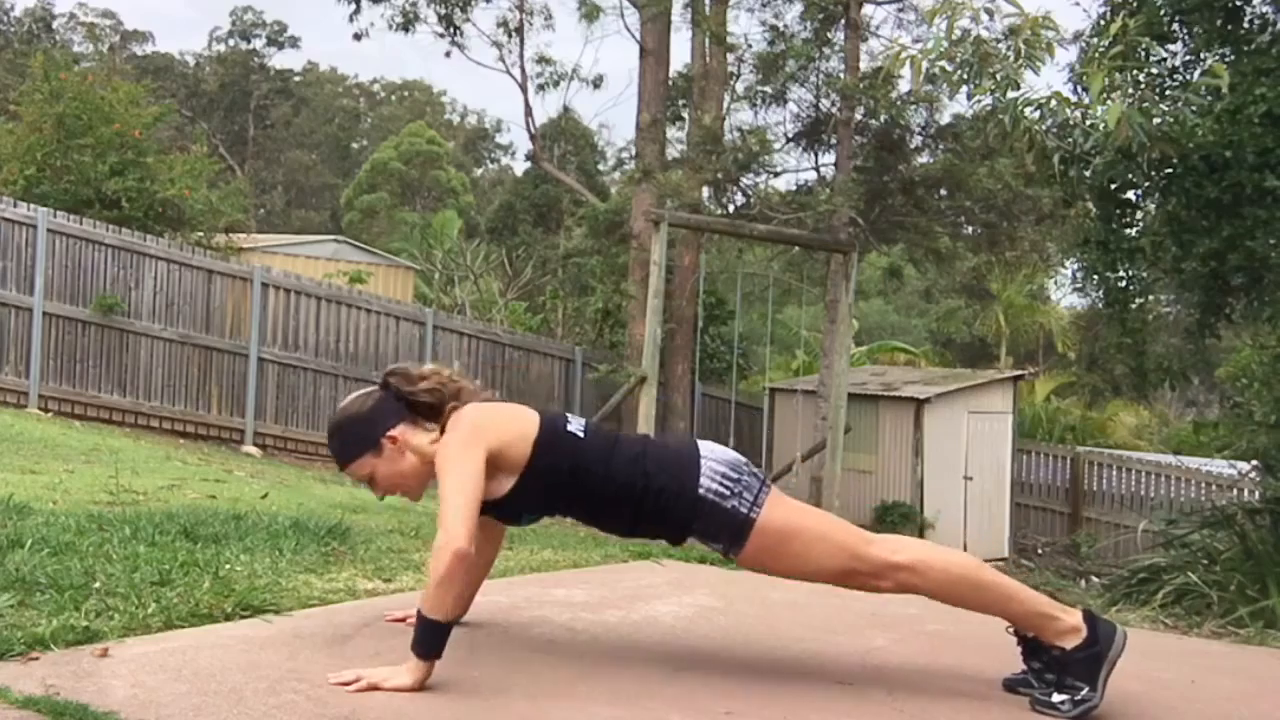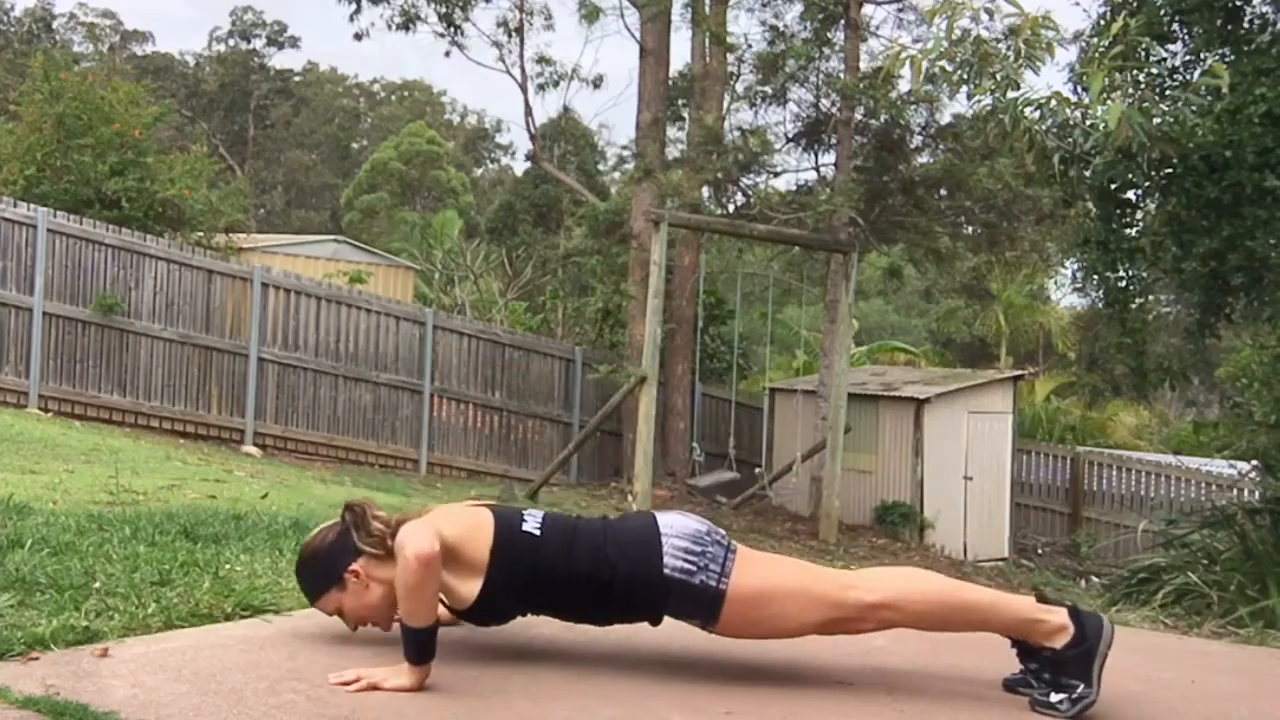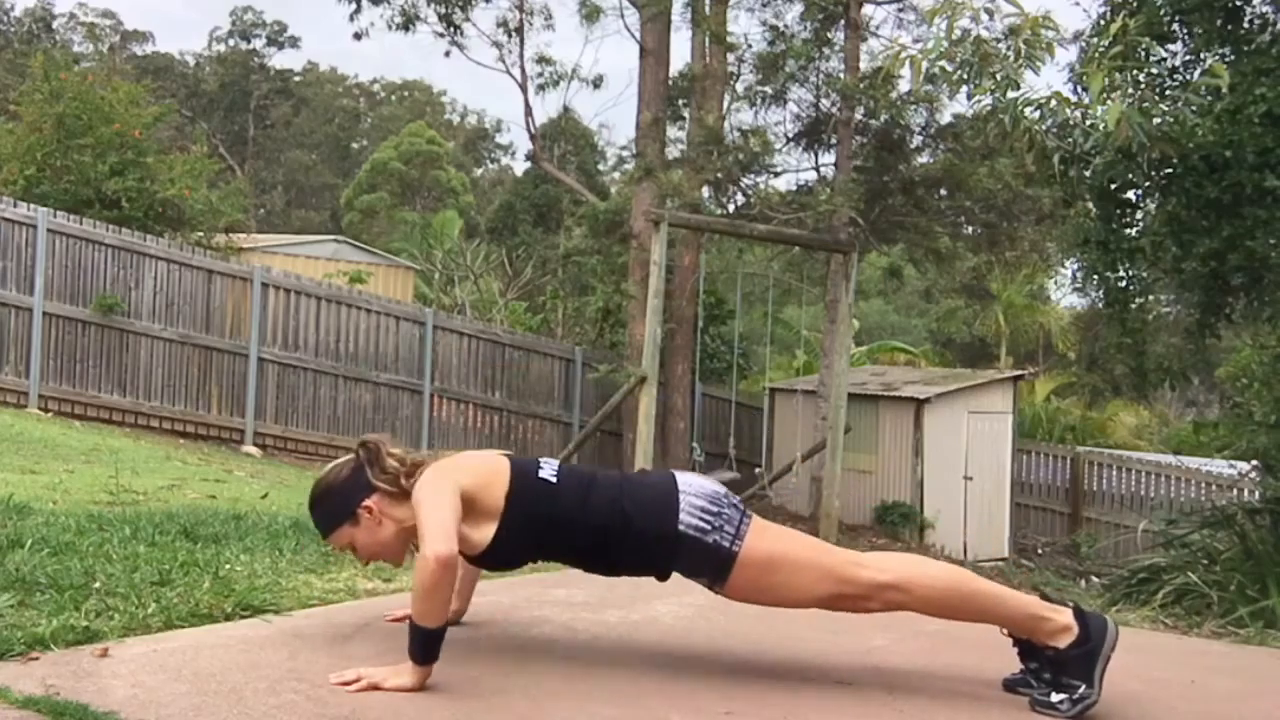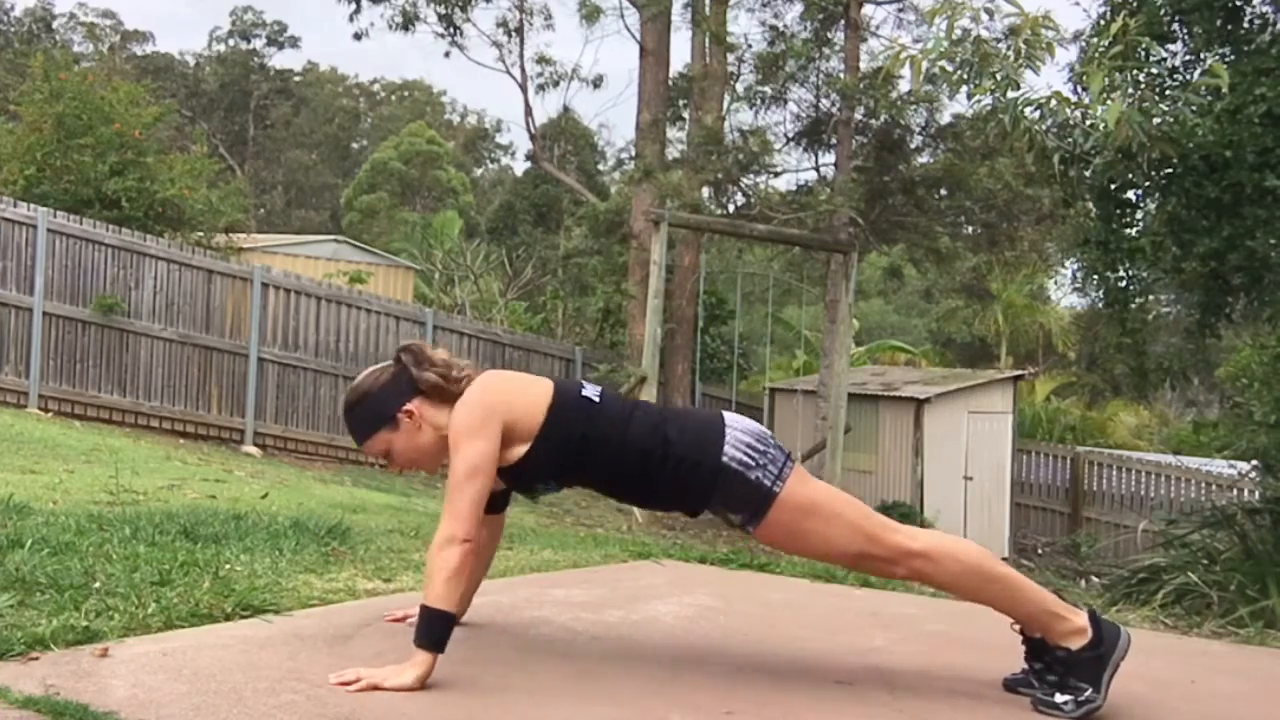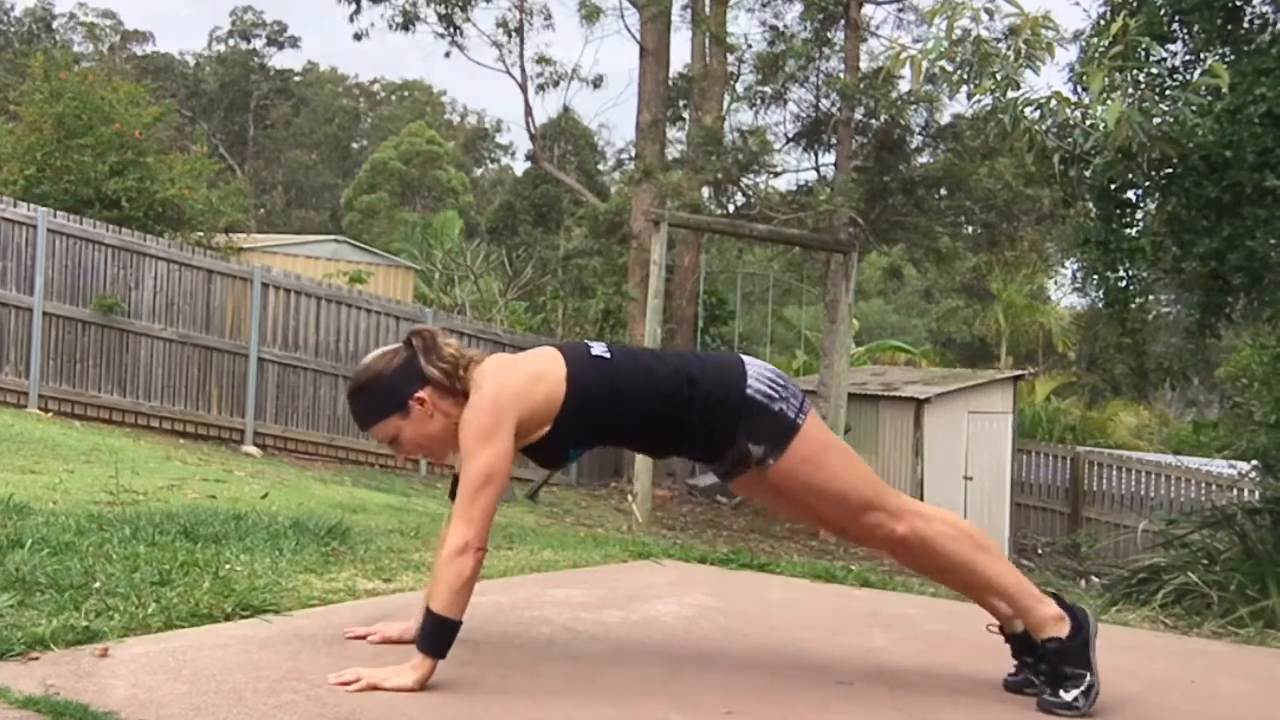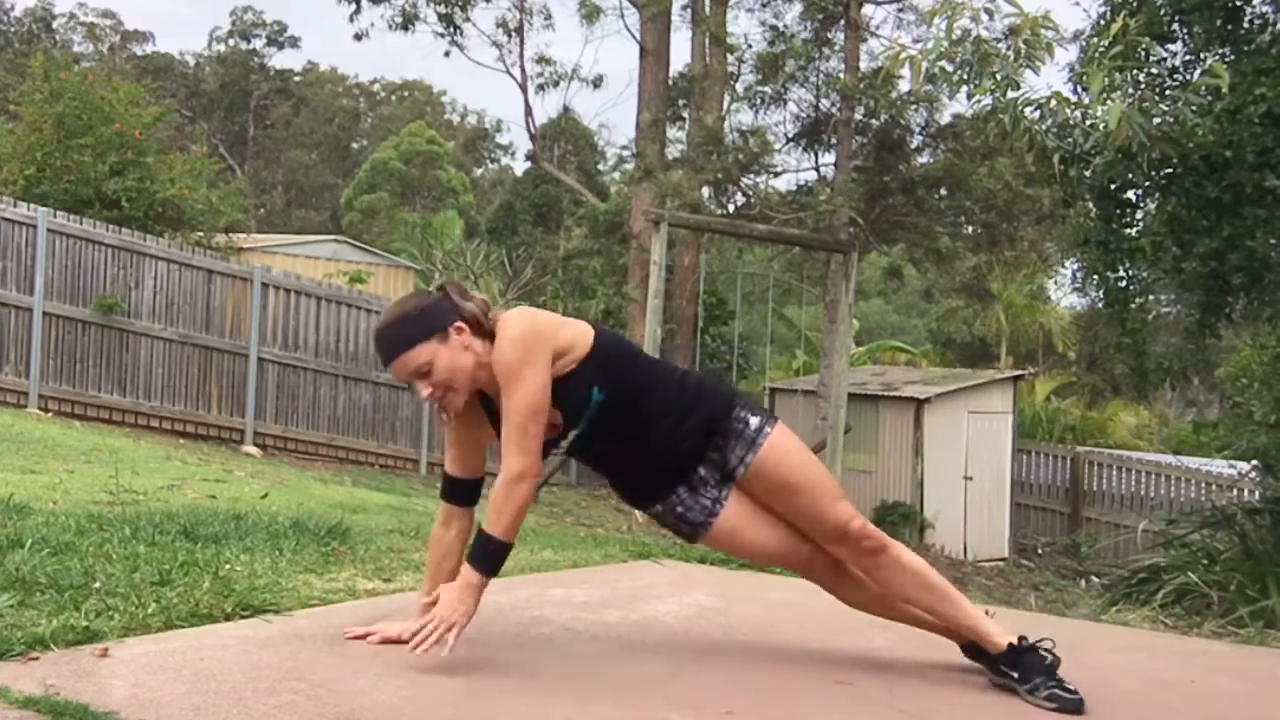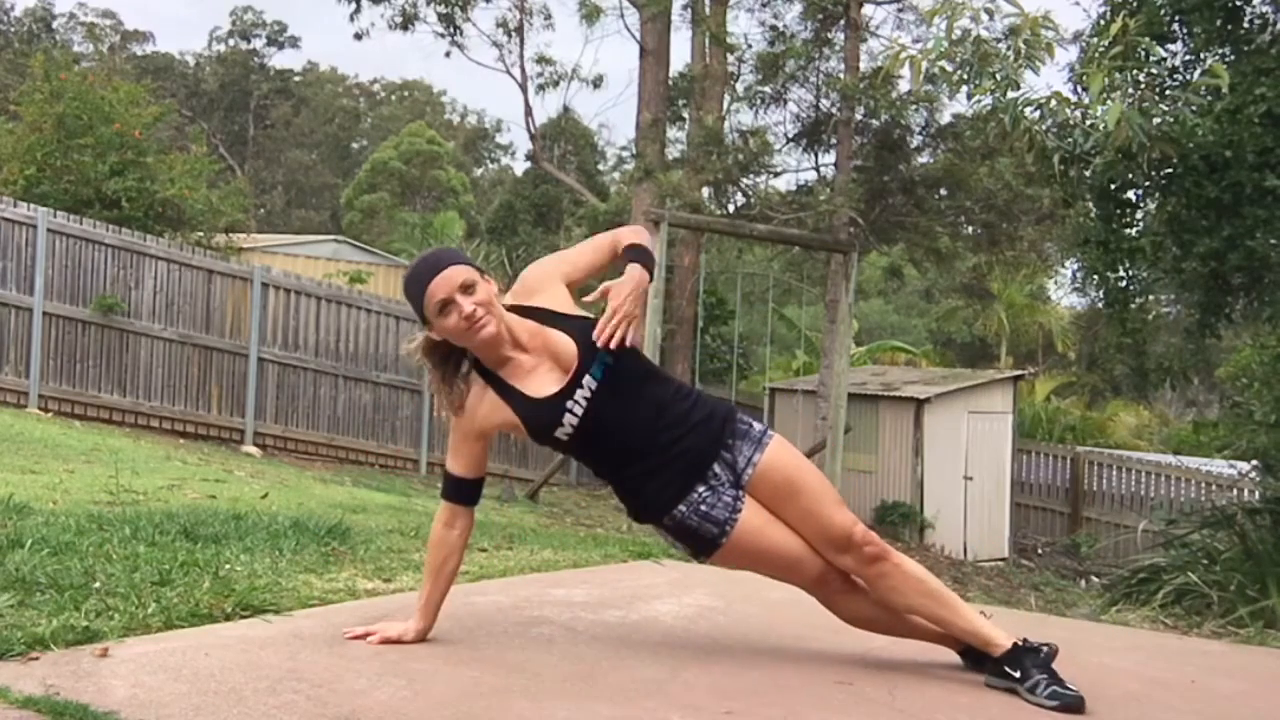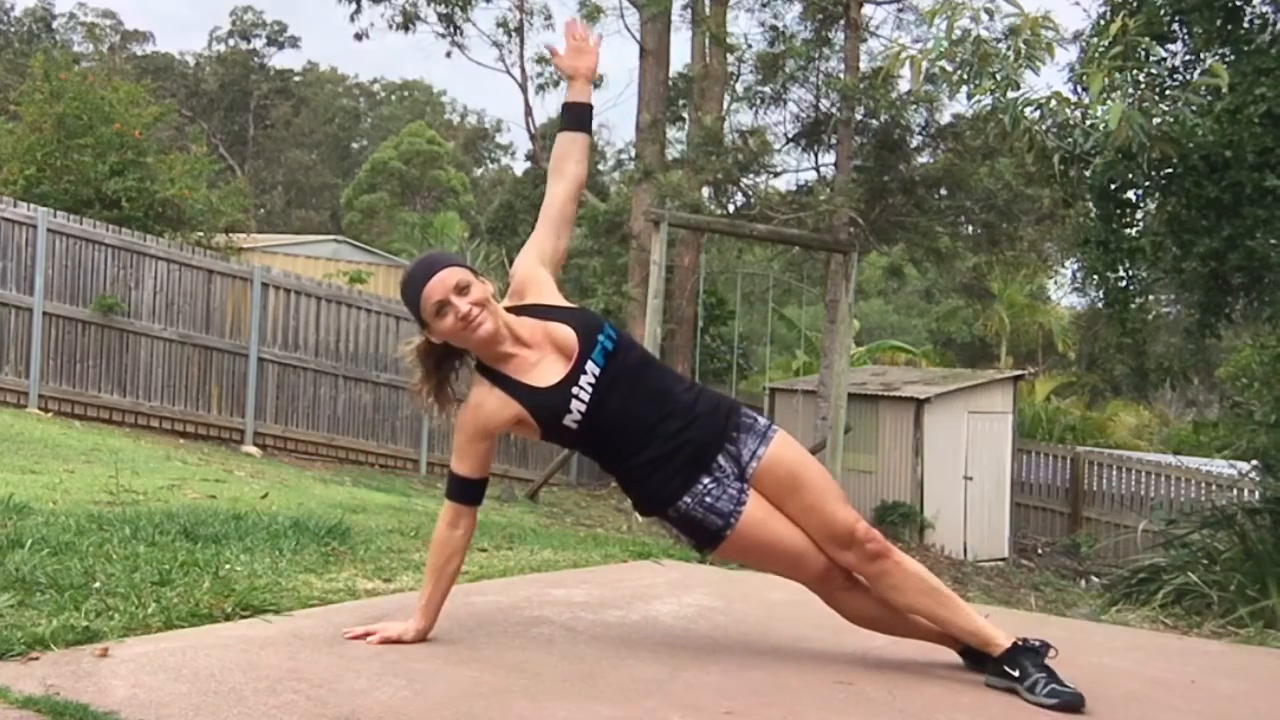
dt=0.4s
person 1, frame 1
left shoulder: (462, 435)
right shoulder: (472, 440)
left elbow: (456, 546)
right elbow: (484, 537)
right wrist: (442, 613)
left hip: (698, 487)
right hip: (686, 487)
left knee: (878, 561)
right knee: (865, 563)
left ankle: (1074, 634)
right ankle: (1046, 633)
person 1, frame 2
left shoulder: (417, 537)
right shoulder: (442, 538)
left elbow: (417, 562)
right wrist: (446, 612)
left hip: (663, 563)
right hip: (653, 549)
left knee: (856, 600)
right knee: (848, 598)
left ankle: (1059, 628)
right ankle: (1036, 615)
person 1, frame 3
left shoulder: (434, 487)
right shoulder: (451, 483)
left elbow: (437, 558)
right wrist: (444, 607)
left hip: (676, 520)
right hip: (663, 511)
left knee: (863, 582)
right knee: (854, 581)
left ankle: (1064, 629)
right ankle: (1042, 624)
person 1, frame 4
left shoulder: (476, 409)
right shoulder: (484, 419)
left elbow: (457, 538)
right elbow: (487, 525)
right wrist: (447, 608)
left hip: (714, 457)
right hip: (695, 464)
left knee: (892, 545)
right knee: (881, 550)
left ankle: (1078, 631)
right ankle: (1052, 634)
person 1, frame 5
left shoulder: (492, 403)
right shoulder: (479, 398)
left elbow: (466, 542)
right elbow: (466, 525)
right wrist: (422, 623)
left hip: (734, 400)
right hip: (709, 425)
left knee: (887, 516)
right knee: (864, 527)
left ankle: (1053, 623)
right ankle: (1027, 626)
person 1, frame 6
left shoulder: (522, 337)
right shoulder: (471, 403)
left elbow: (518, 479)
right elbow: (456, 506)
left wrist: (472, 581)
right wrist: (427, 605)
left hip: (718, 423)
right hip: (667, 485)
left knee: (852, 537)
right knee: (826, 568)
left ankle: (1002, 643)
right ankle: (984, 648)
person 1, frame 7
left shoulder: (538, 285)
right shoulder: (480, 407)
left elbow: (627, 235)
right elbow: (455, 514)
left wrist: (634, 275)
right wrist: (420, 621)
left hip: (720, 433)
right hip: (677, 493)
left knee: (856, 544)
right knee: (830, 583)
left ankle: (1004, 648)
right ankle: (985, 651)
person 1, frame 8
left shoulder: (529, 286)
right shoulder: (487, 407)
left elbow: (565, 186)
right elbow: (459, 516)
left wrist: (579, 87)
right wrist: (421, 622)
left hip: (725, 427)
right hip: (685, 488)
left knee: (859, 544)
right knee: (833, 578)
left ankle: (1001, 648)
right ankle: (981, 650)
